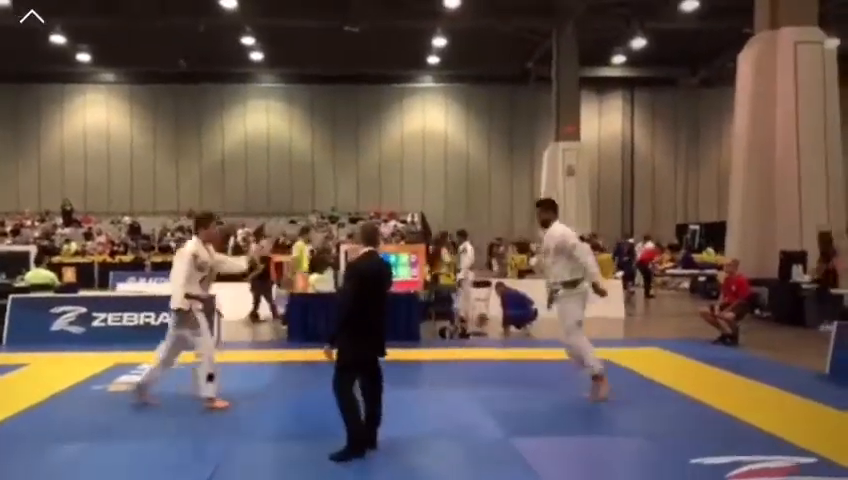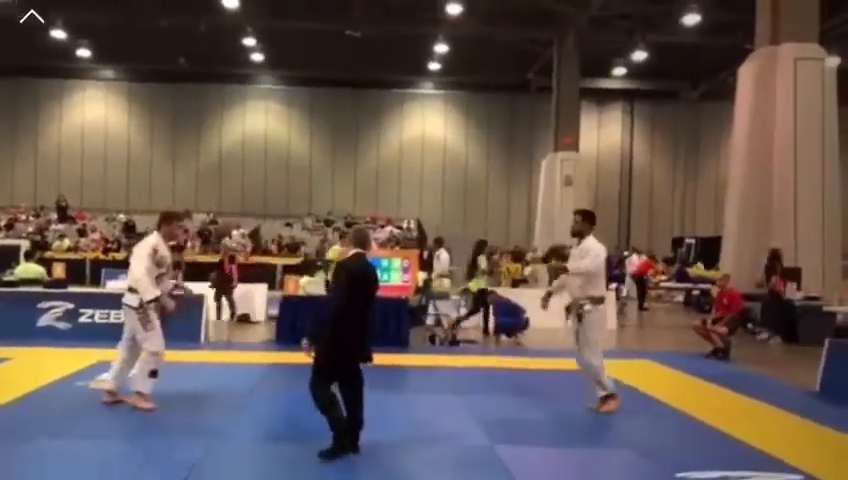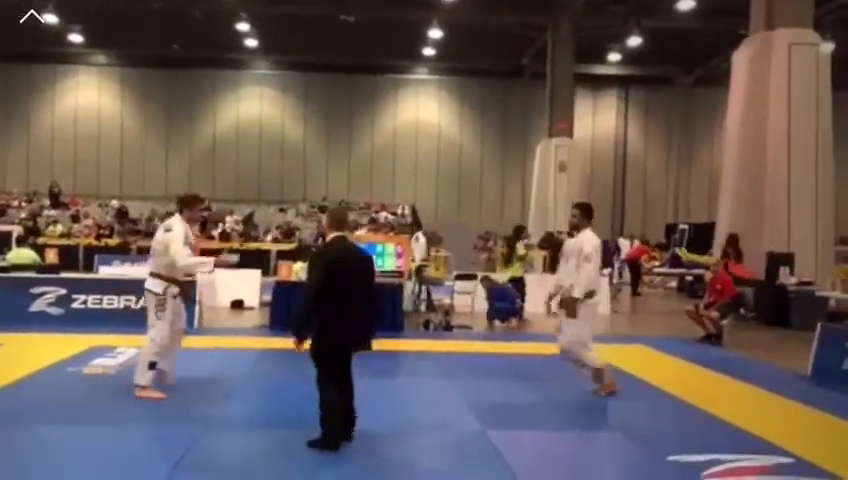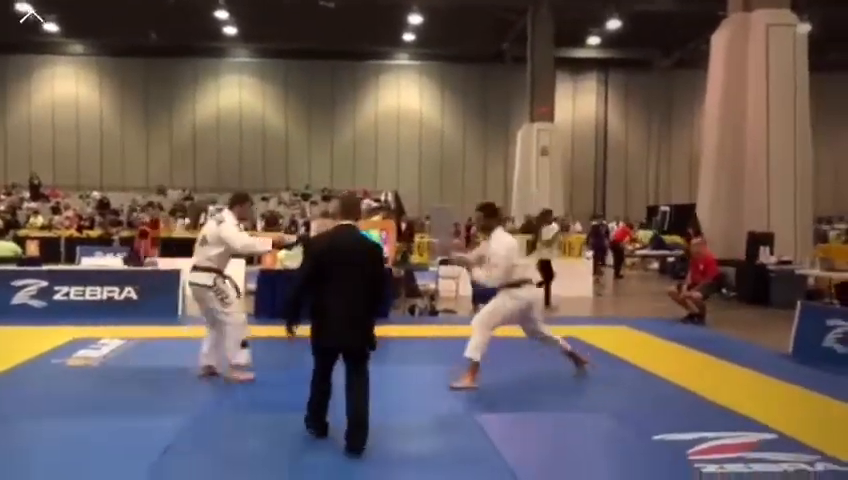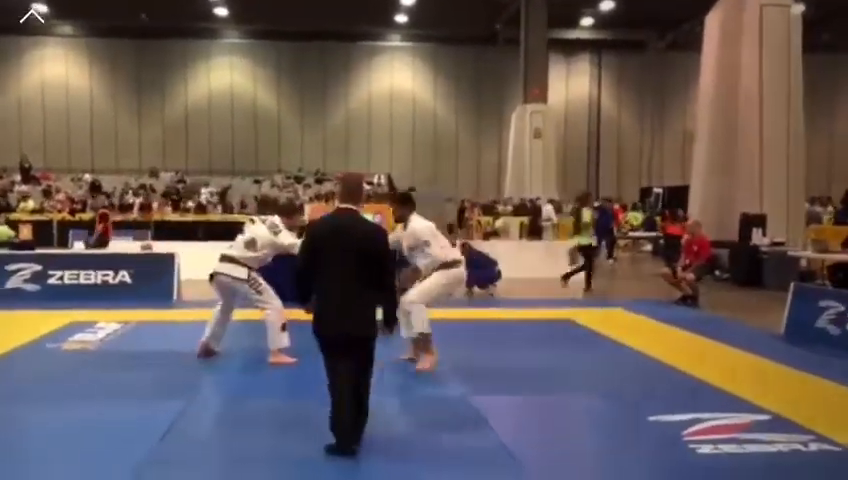
dt=0.5s
person 1, frame 1
left shoulder: (356, 267)
right shoulder: (384, 267)
left elbow: (347, 307)
left wrist: (332, 340)
left hip: (356, 337)
right hip: (374, 335)
left knee: (343, 385)
right knee: (371, 384)
left ankle: (356, 442)
right ankle: (369, 436)
person 1, frame 2
left shoulder: (346, 266)
right shoulder: (370, 270)
left elbow: (335, 305)
left wrist: (312, 336)
left hip: (338, 337)
right hip: (356, 337)
left knee: (319, 384)
right knee: (351, 386)
left ankle: (343, 437)
right ankle: (351, 439)
person 1, frame 3
left shoulder: (322, 255)
right shoulder: (363, 257)
left elbow: (312, 296)
right elbow: (370, 297)
left wrist: (300, 331)
right wrist: (367, 331)
left hip: (328, 330)
right hip: (352, 330)
left knee: (328, 381)
right knee: (344, 377)
left ankle: (330, 437)
right ankle: (346, 428)
person 1, frame 4
left shoulder: (318, 243)
right shoulder: (372, 248)
left elbow: (303, 283)
right elbow: (379, 290)
left wrist: (291, 316)
right wrist: (368, 318)
left hip: (326, 323)
right hip: (359, 326)
left knee: (322, 373)
right knee: (357, 380)
left ankle: (317, 423)
right ankle: (356, 440)
person 1, frame 5
left shoulder: (317, 228)
right shoulder: (375, 232)
left elbow: (302, 269)
right elbow: (386, 278)
left wrist: (306, 298)
right wrist: (389, 315)
left hip: (328, 314)
right hip: (363, 315)
left knee: (338, 374)
right knee: (360, 374)
left ankle: (345, 437)
right ankle: (354, 431)
person 2, frame 1
left shoulder: (562, 233)
right shoulder: (549, 234)
left elbow: (585, 256)
left wrist: (596, 283)
right wrist: (552, 291)
left hip: (570, 292)
right hip: (562, 292)
left knee: (572, 337)
right knee: (575, 337)
left ankle: (600, 377)
right ankle: (597, 376)
person 2, frame 2
left shoulder: (595, 248)
right shoulder: (578, 248)
left elbow: (592, 265)
right elbow: (569, 275)
left wrist: (566, 267)
right wrist: (550, 291)
left hip: (592, 310)
right hip: (580, 309)
left knee: (591, 357)
right knee: (584, 357)
left ankle: (610, 395)
right ankle: (604, 395)
person 2, frame 3
left shoulder: (589, 241)
right shoulder: (575, 241)
left elbow: (587, 274)
left wrist: (573, 297)
right wrist: (553, 293)
left hip: (581, 301)
right hip: (572, 300)
left knee: (570, 345)
right knee: (578, 345)
left ankle: (604, 375)
right ankle: (604, 380)
person 2, frame 4
left shoulder: (498, 244)
right shoulder: (492, 240)
left elbow: (493, 278)
right elbow: (474, 258)
left wrist: (473, 273)
right wrist: (459, 258)
left hip: (515, 292)
right hip: (527, 291)
left knee: (481, 324)
right knee: (537, 329)
left ankle: (470, 377)
right ankle: (576, 357)
person 2, frame 5
left shoulder: (418, 227)
right shoulder: (407, 229)
left elbow: (436, 255)
right elbow: (388, 242)
left wrist: (415, 270)
left hip: (449, 271)
right hip: (439, 271)
left knee: (413, 300)
right knee: (406, 303)
left ankle: (428, 351)
right ankle: (417, 350)
person 3, frame 1
left shoulder: (207, 250)
right shoulder: (190, 251)
left elbow: (225, 264)
right elbow: (178, 280)
left wrist: (249, 261)
right wrist: (181, 309)
left hip: (195, 306)
right hip: (188, 307)
left knee: (169, 350)
right knee: (207, 350)
left ankle: (142, 387)
right ankle: (210, 398)
person 3, frame 2
left shoulder: (161, 247)
right shoulder: (149, 245)
right elbow: (139, 276)
left wrist: (174, 287)
right wrist: (159, 298)
left hip: (142, 303)
right hip: (140, 303)
left knee: (129, 349)
right knee: (154, 348)
left ankle: (111, 391)
right ankle: (140, 394)
person 3, frame 3
left shoulder: (176, 226)
right shoulder: (176, 231)
right elbow: (184, 262)
left wrist: (185, 274)
right wrist: (216, 261)
left hip: (169, 287)
right hip: (162, 289)
left knee: (176, 330)
right knee: (158, 337)
left ankle: (163, 368)
right ankle: (142, 385)
person 3, frame 4
left shoulder: (221, 221)
right shoulder: (226, 224)
right elbow: (243, 244)
right wrist: (272, 242)
left hip: (201, 277)
right hip: (208, 279)
left knee: (215, 323)
right knee: (236, 320)
left ankle: (207, 364)
right ankle: (236, 368)
person 3, frame 5
left shoulder: (261, 221)
right shoulder: (280, 233)
right elbow: (301, 248)
left hip: (223, 269)
right hip: (240, 273)
left knee: (225, 307)
right knee: (273, 305)
left ankle: (206, 345)
right ankle: (277, 353)
